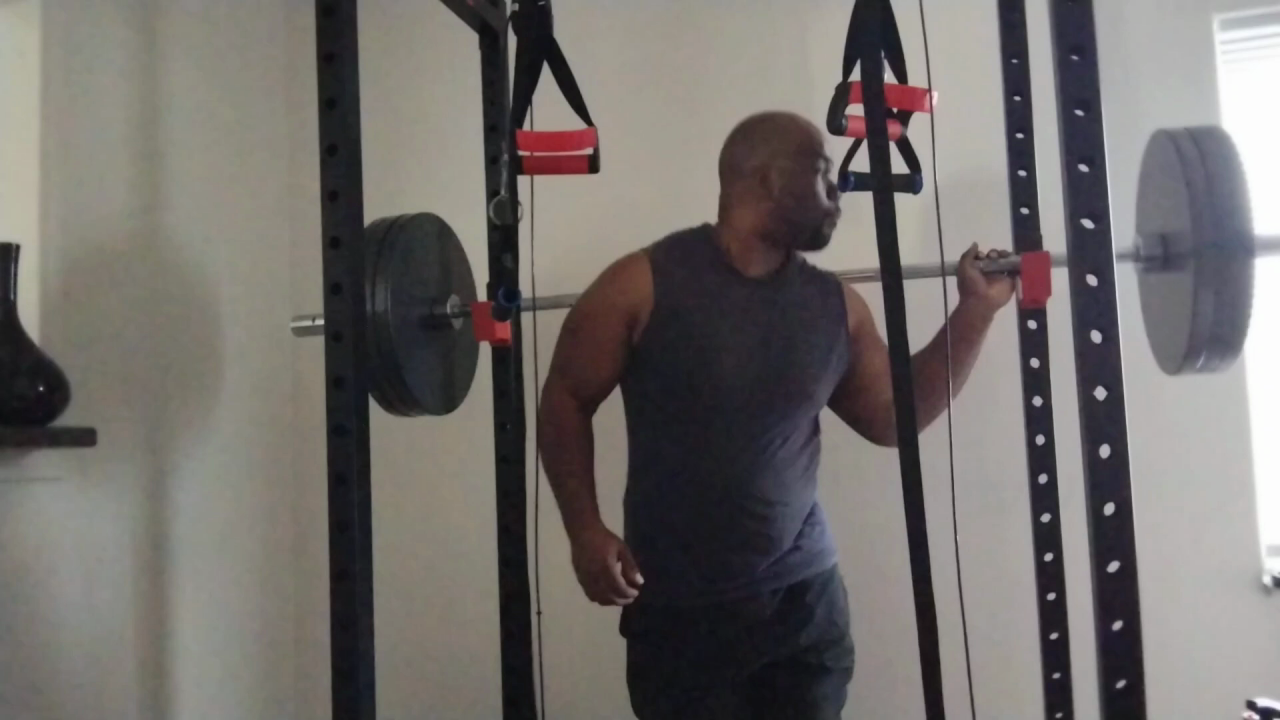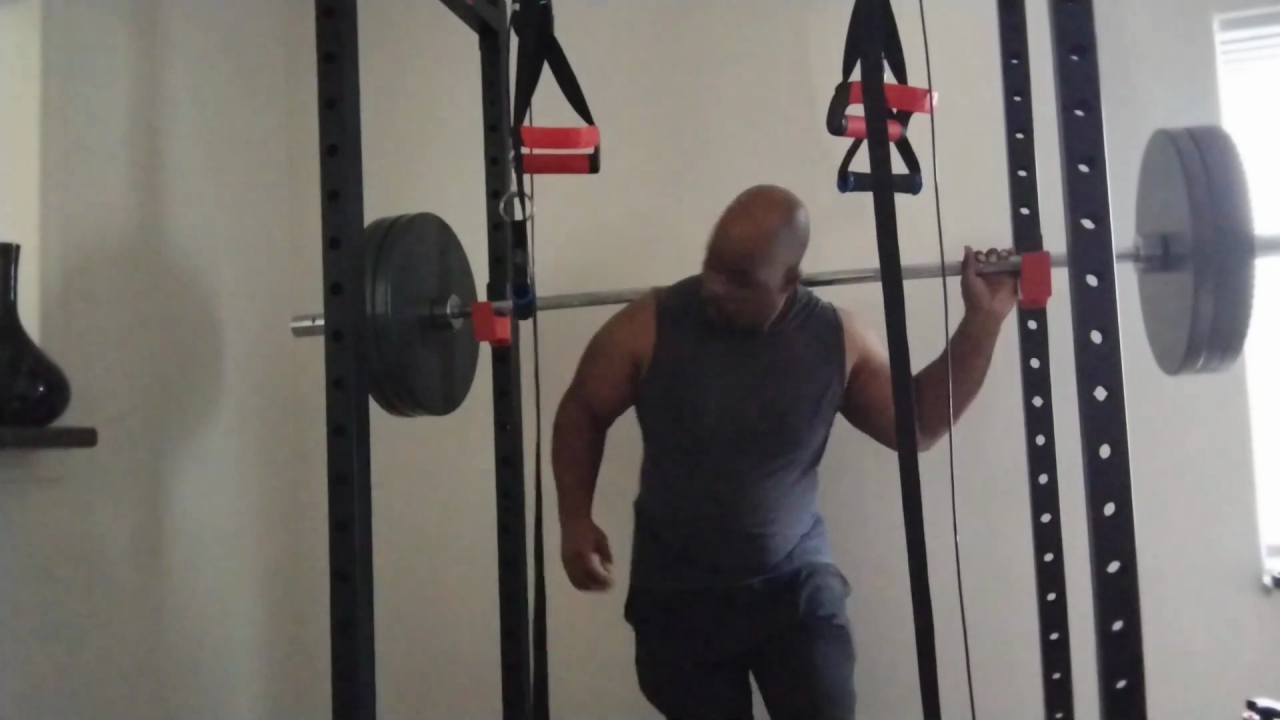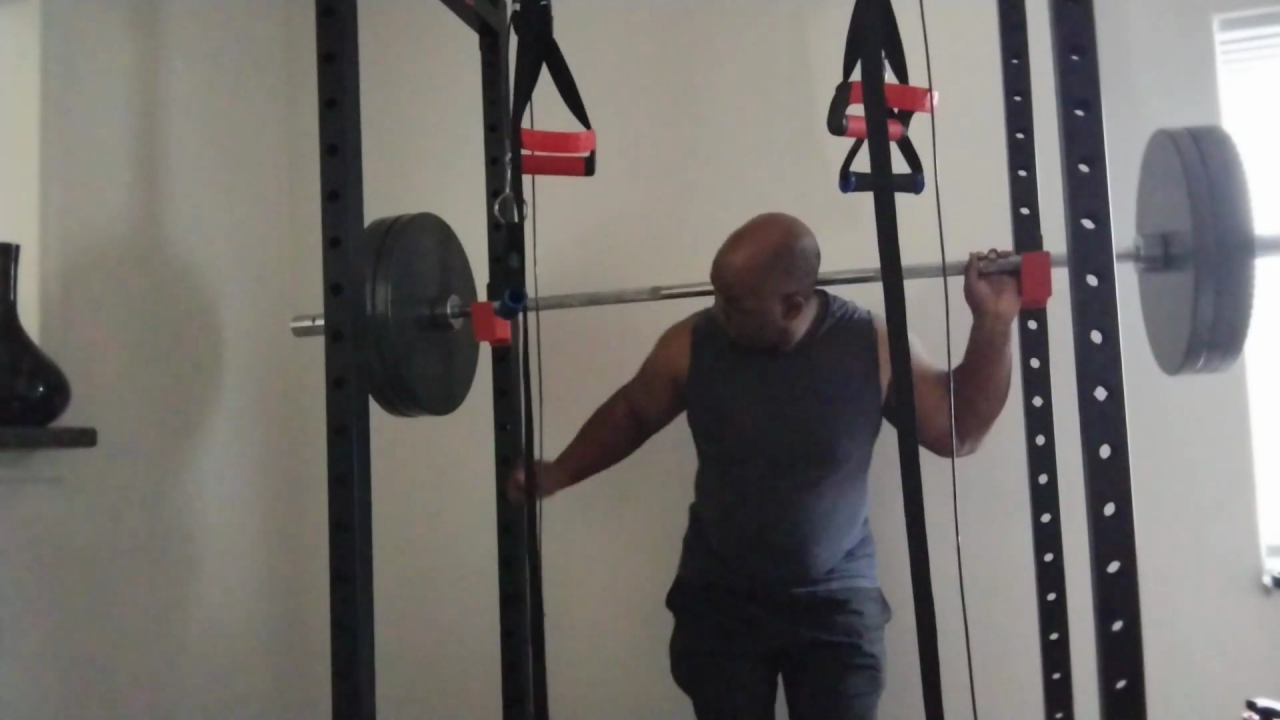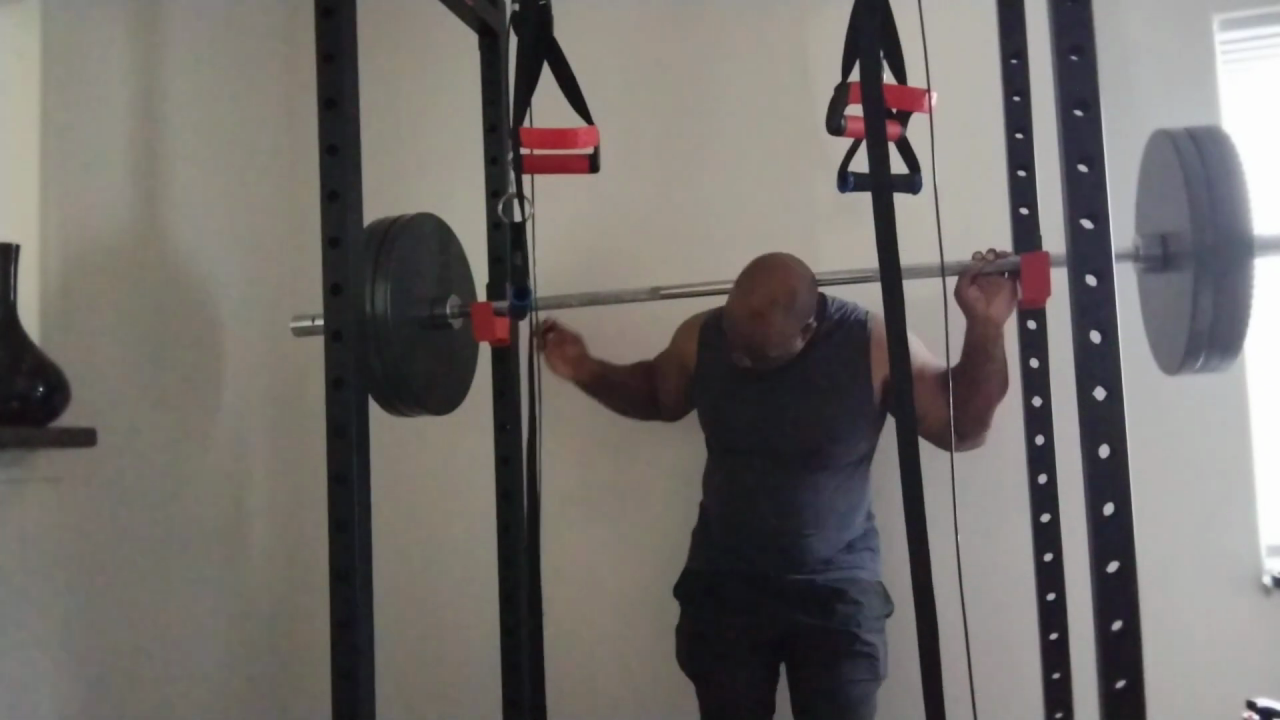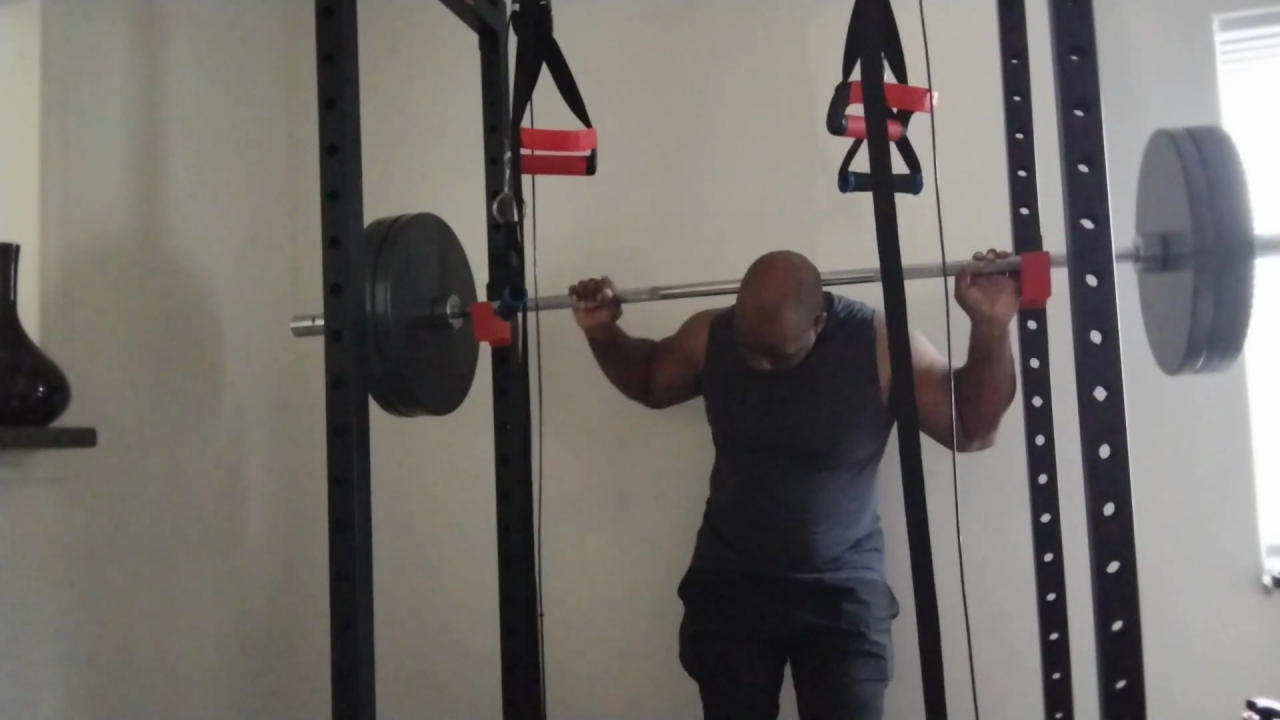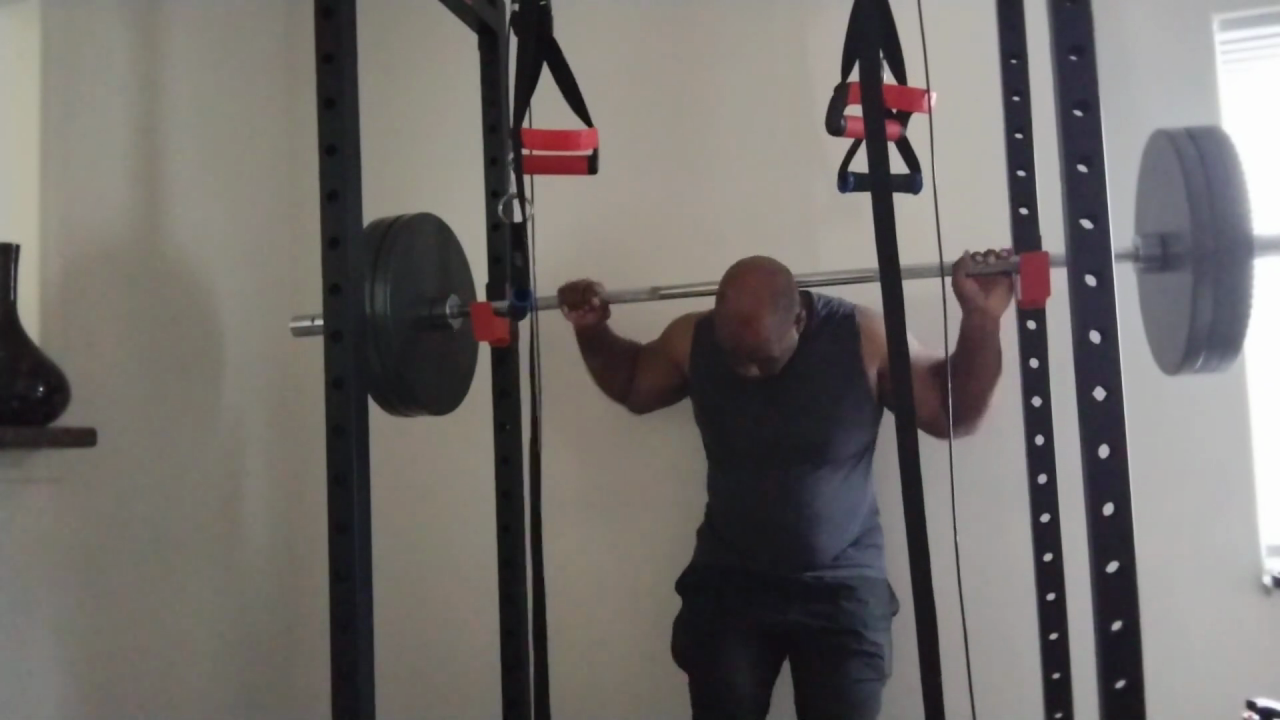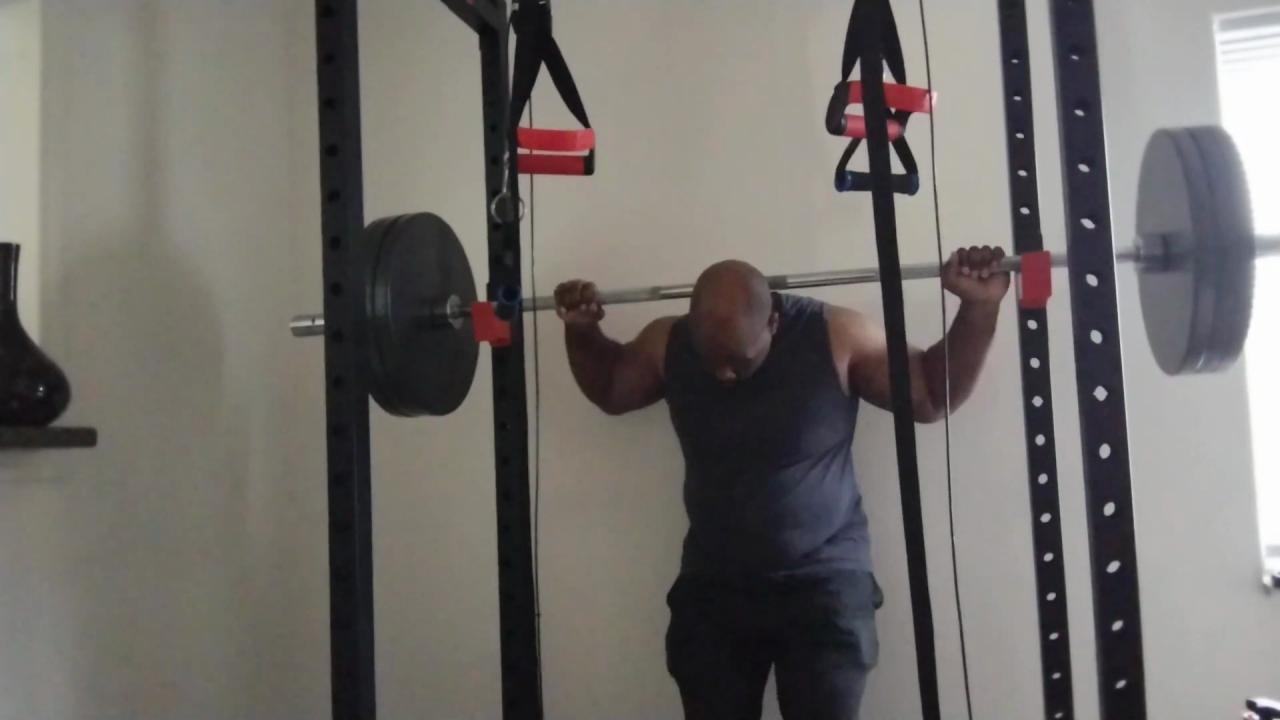
dt=0.5s
person 1, frame 1
left shoulder: (834, 303)
right shoulder: (643, 285)
left elbow: (894, 415)
right elbow: (565, 400)
left wrist: (976, 307)
right wrist: (585, 529)
left hip: (801, 592)
right hip: (679, 599)
person 1, frame 2
left shoulder: (835, 337)
right shoulder: (649, 326)
left elbow: (915, 424)
right elbow: (582, 413)
left wrist: (981, 320)
right wrist: (576, 519)
left hip: (795, 585)
right hip: (681, 596)
person 1, frame 3
left shoulder: (873, 346)
right shoulder: (691, 345)
left elbow: (960, 431)
right elbow: (632, 413)
left wrist: (993, 323)
right wrist: (557, 472)
left hip: (834, 600)
right hip: (718, 598)
person 1, frame 4
left shoulder: (873, 346)
right shoulder: (702, 338)
left elbow: (962, 427)
right elbow: (656, 394)
left wrist: (985, 327)
right wrist: (587, 373)
left hip: (836, 591)
right hip: (724, 586)
person 1, frame 5
left shoulder: (881, 345)
right shoulder: (709, 336)
left elbow: (971, 428)
right elbow: (648, 382)
left wrist: (991, 327)
right wrist: (603, 333)
left hip: (841, 590)
right hip: (728, 585)
person 1, frame 6
left shoulder: (865, 339)
right shoulder: (693, 340)
left elbow: (955, 414)
right elbow: (633, 386)
left wrist: (982, 319)
right wrist: (592, 329)
left hip: (840, 586)
right hip: (728, 580)
person 1, frame 7
left shoulder: (837, 336)
right shoulder: (669, 343)
left elbow: (932, 396)
right elbow: (610, 390)
left wrist: (978, 308)
right wrist: (581, 331)
left hip: (823, 583)
right hip: (713, 586)
